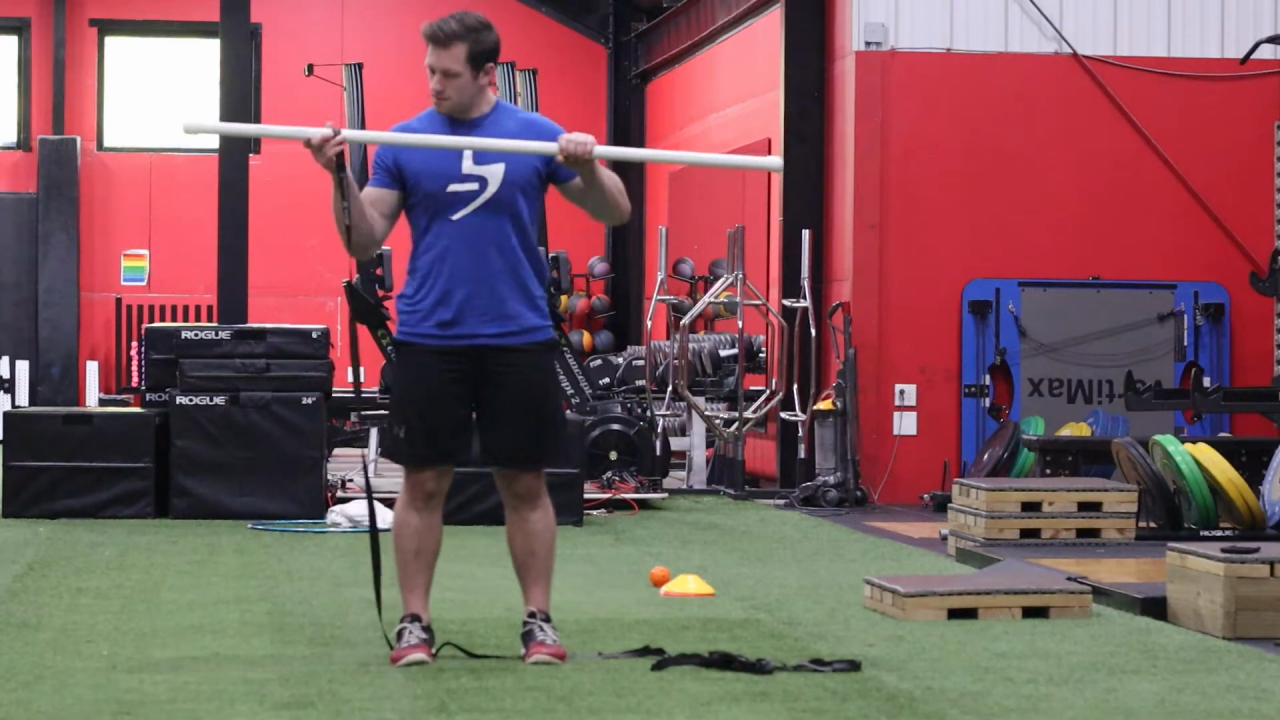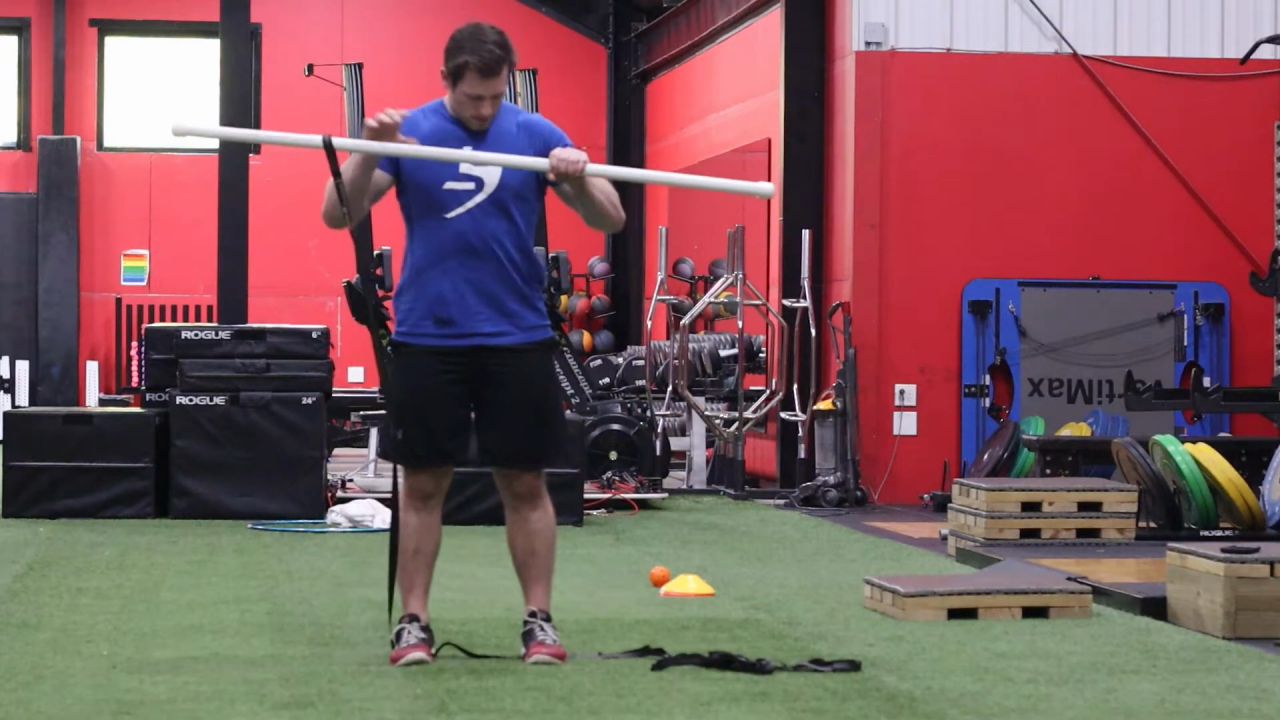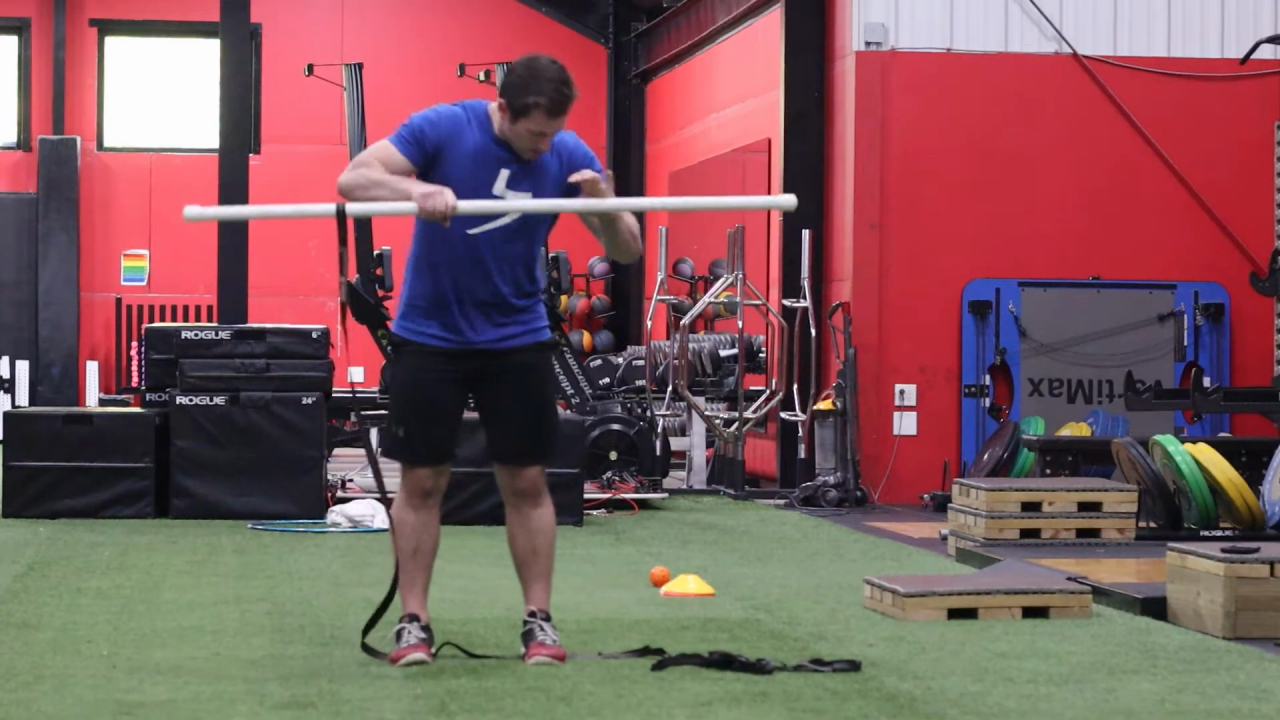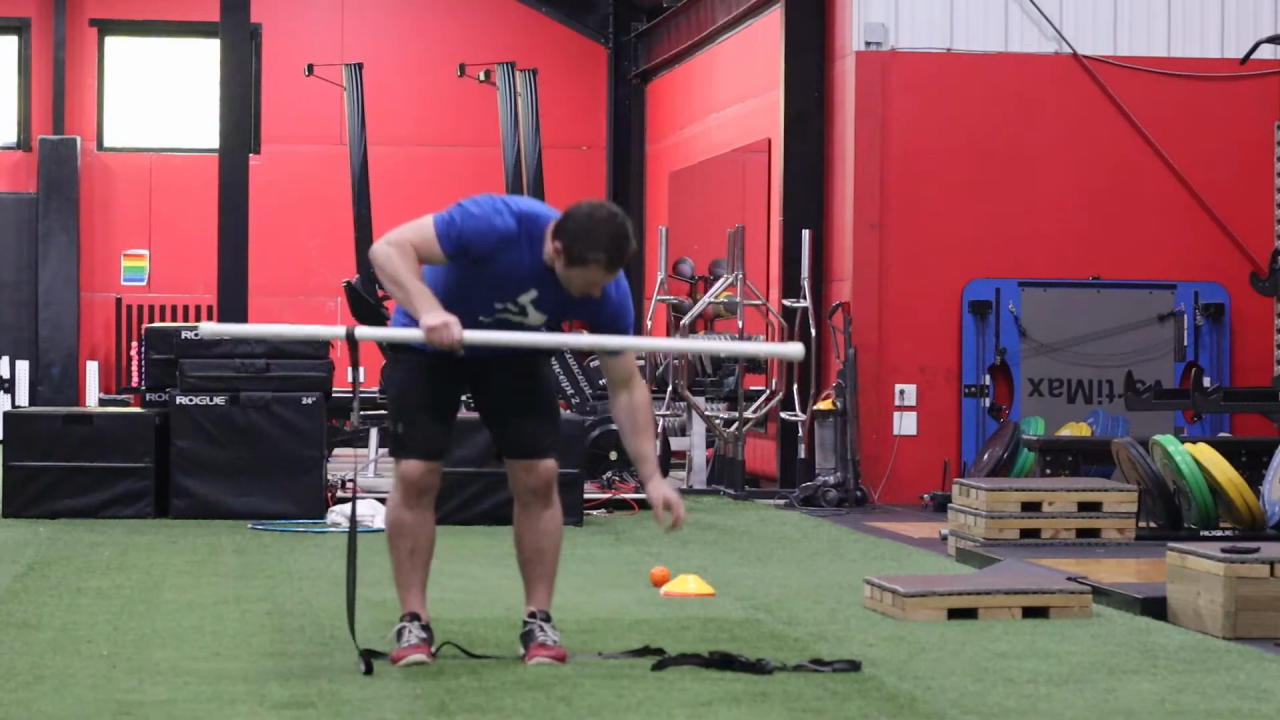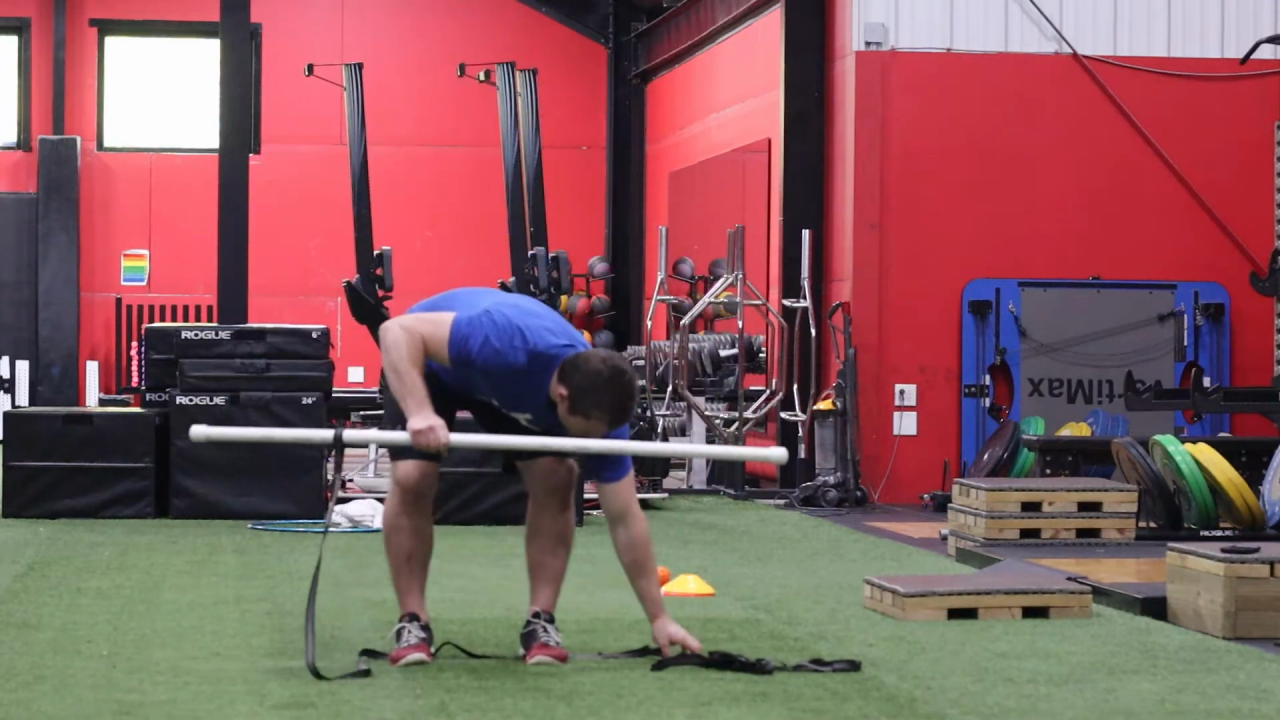
dt=0.3s
person 1, frame 1
left shoulder: (538, 133)
right shoulder: (403, 142)
left elbow: (617, 212)
right elbow: (365, 242)
left wrist: (589, 166)
right wrist: (341, 177)
left hip: (520, 340)
right hip: (429, 340)
left knee: (525, 483)
right knee: (424, 483)
left ankle: (538, 620)
right ankle: (414, 621)
person 1, frame 2
left shoulder: (537, 133)
right shoulder: (407, 132)
left elbow: (612, 220)
right elbow: (337, 214)
left wrist: (578, 179)
right wrist: (368, 152)
left hip: (518, 339)
right hip: (427, 339)
left knee: (525, 483)
right knee: (423, 483)
left ankle: (539, 620)
right ankle: (413, 620)
person 1, frame 3
left shoulder: (572, 153)
right shoulder: (443, 126)
left elbow: (623, 249)
right elbow: (352, 179)
left wrist: (605, 205)
right wrist: (415, 188)
left hip: (519, 342)
right hip: (428, 338)
left knee: (527, 480)
right knee: (422, 480)
left ankle: (538, 620)
right ankle: (413, 619)
person 1, frame 4
left shoulder: (606, 288)
right shoulder: (494, 224)
left elbow: (625, 385)
right elbow: (387, 249)
left wrist: (652, 478)
right wrist: (429, 311)
left hip: (515, 358)
right hip: (428, 346)
left knee: (539, 476)
right knee: (416, 474)
left ankle: (538, 620)
right ankle: (412, 621)
person 1, frame 5
left shoulder: (601, 402)
right shoulder: (505, 344)
left elbow: (626, 520)
right elbow: (398, 330)
left wrist: (659, 618)
right wrist: (421, 413)
right hip: (430, 358)
left knee: (556, 478)
right knee: (413, 477)
left ankle: (541, 622)
right ankle: (412, 622)
